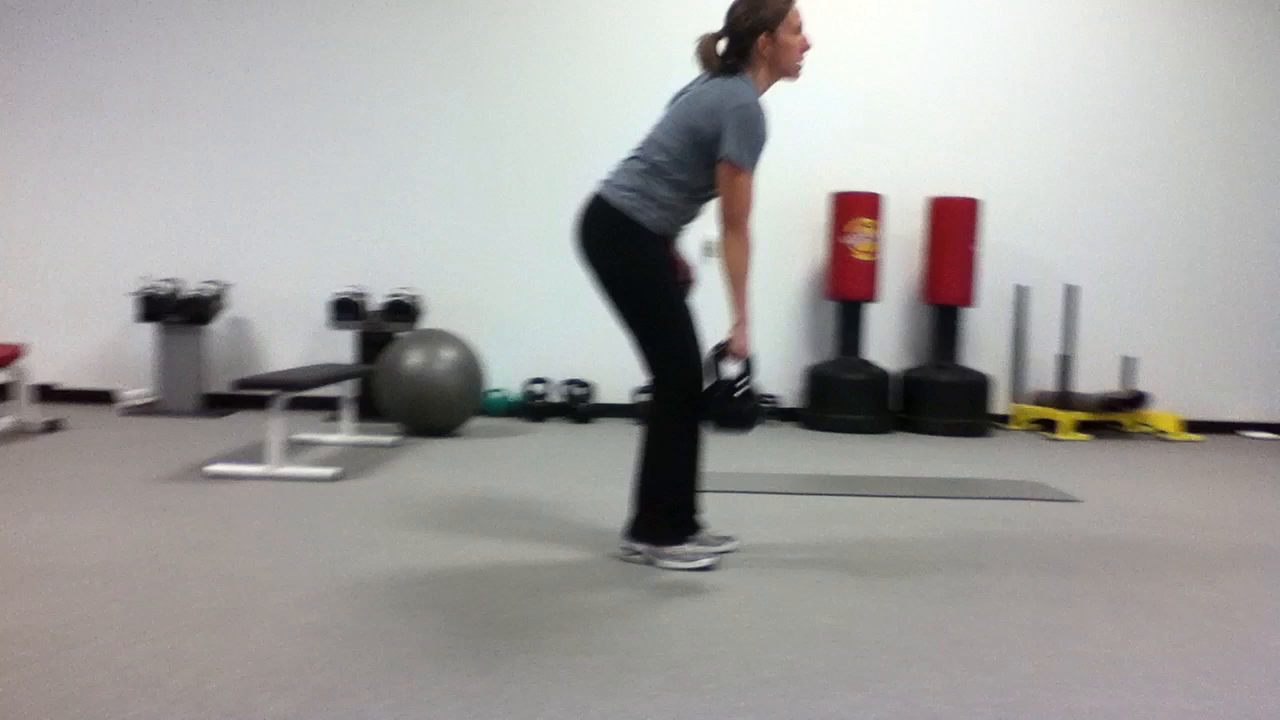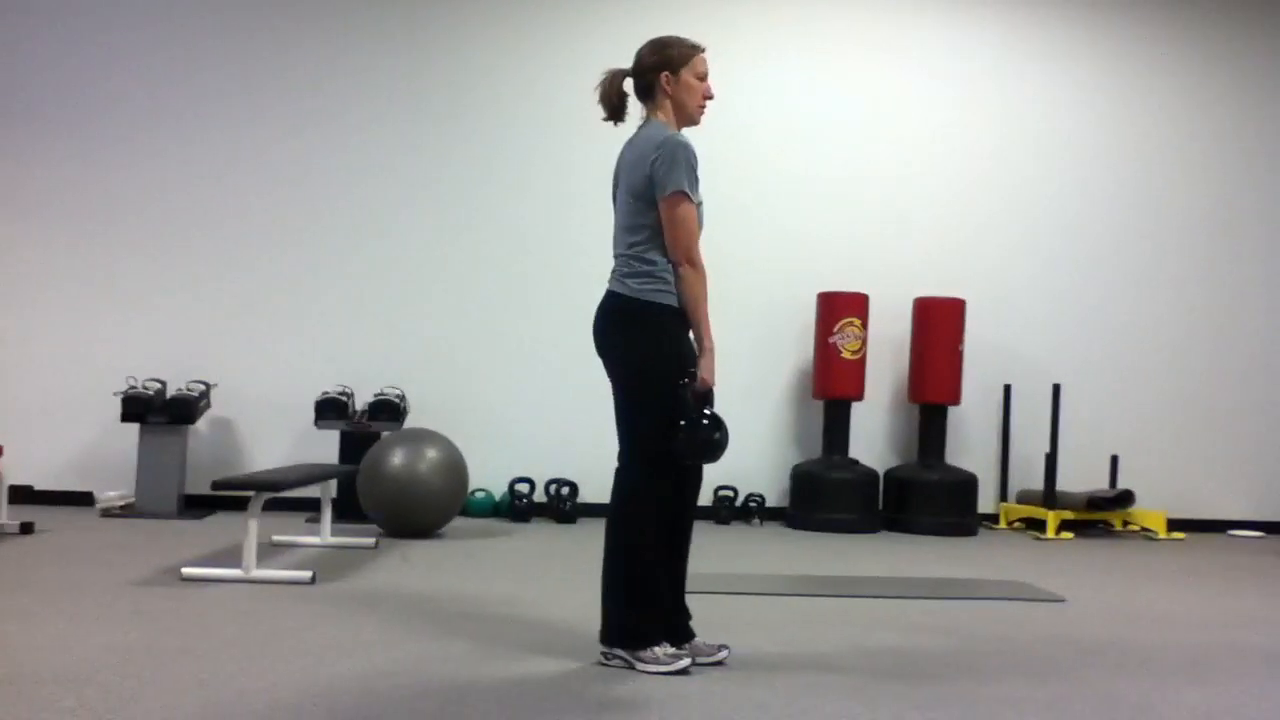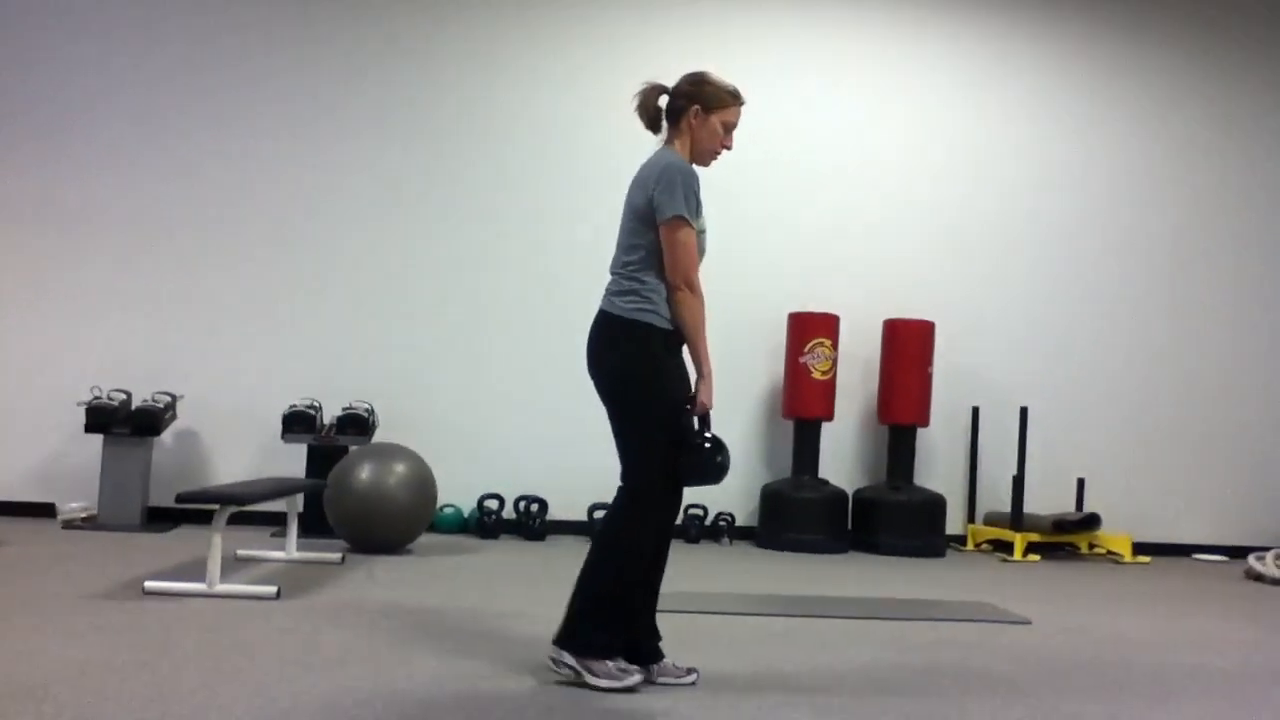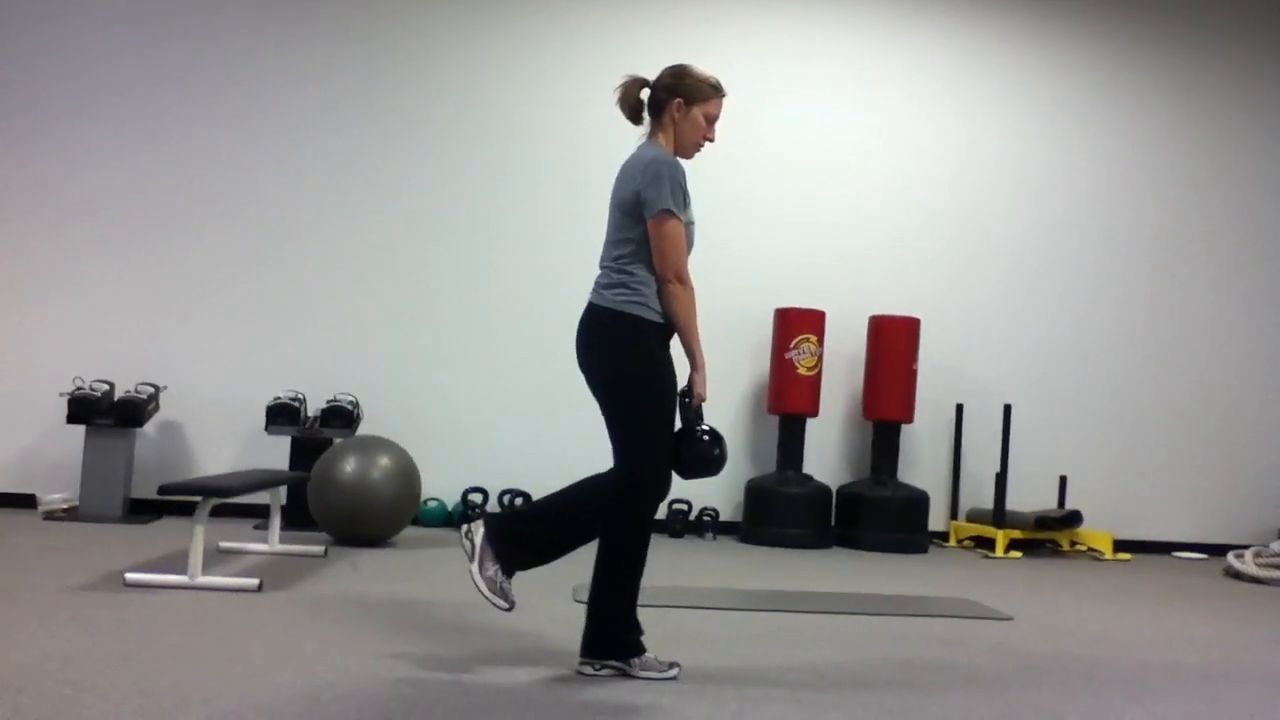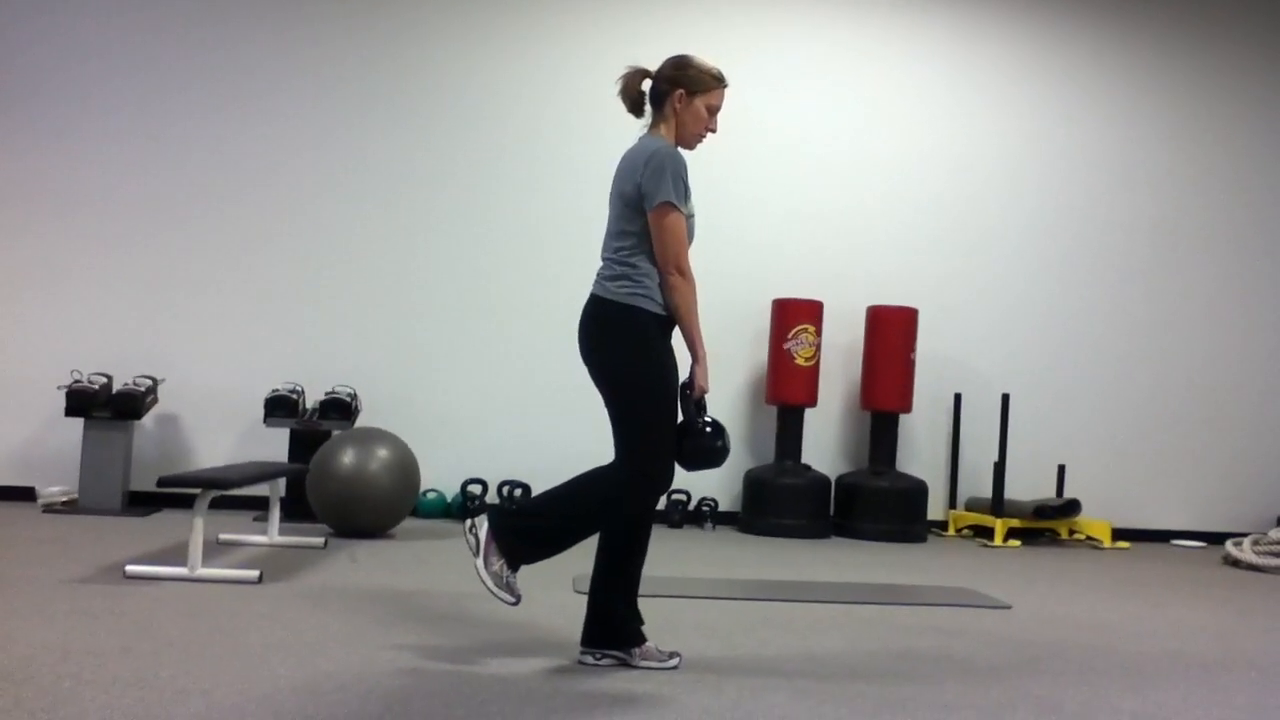
dt=1s
person 1, frame 1
left shoulder: (721, 88)
right shoulder: (742, 110)
right elbow: (735, 226)
left wrist: (670, 254)
right wrist: (740, 322)
left hip: (621, 228)
right hip: (624, 237)
left knee: (679, 374)
right knee: (679, 378)
left ankle: (674, 524)
right ankle: (655, 531)
person 1, frame 2
left shoulder: (638, 147)
right shoulder: (672, 149)
right elbow: (685, 261)
left wrist: (688, 346)
right wrist: (705, 349)
left hip: (630, 320)
right hip: (650, 327)
left knee: (672, 474)
right knee: (647, 476)
left ankle: (667, 628)
right ankle: (628, 636)
person 1, frame 3
left shoulder: (660, 170)
right shoulder: (676, 174)
right elbow: (681, 287)
left wrist: (685, 370)
right wrist: (704, 374)
left hip: (633, 343)
right hip: (637, 347)
left knee: (656, 492)
right knee: (648, 492)
left ankle: (633, 649)
right ankle: (581, 641)
person 1, frame 4
left shoulder: (644, 164)
right shoulder: (662, 167)
right elbow: (673, 279)
left wrist: (682, 361)
right wrist: (698, 365)
left hip: (618, 334)
right hip: (628, 338)
left knee: (640, 480)
right knee: (642, 479)
left ankle: (612, 647)
right ankle: (500, 538)
person 1, frame 5
left shoulder: (644, 155)
right shoulder: (664, 159)
right elbow: (674, 271)
left wrist: (683, 353)
right wrist: (699, 357)
left hip: (621, 326)
right hip: (631, 330)
left knee: (641, 473)
right knee: (645, 472)
left ankle: (612, 637)
right ankle: (503, 531)
